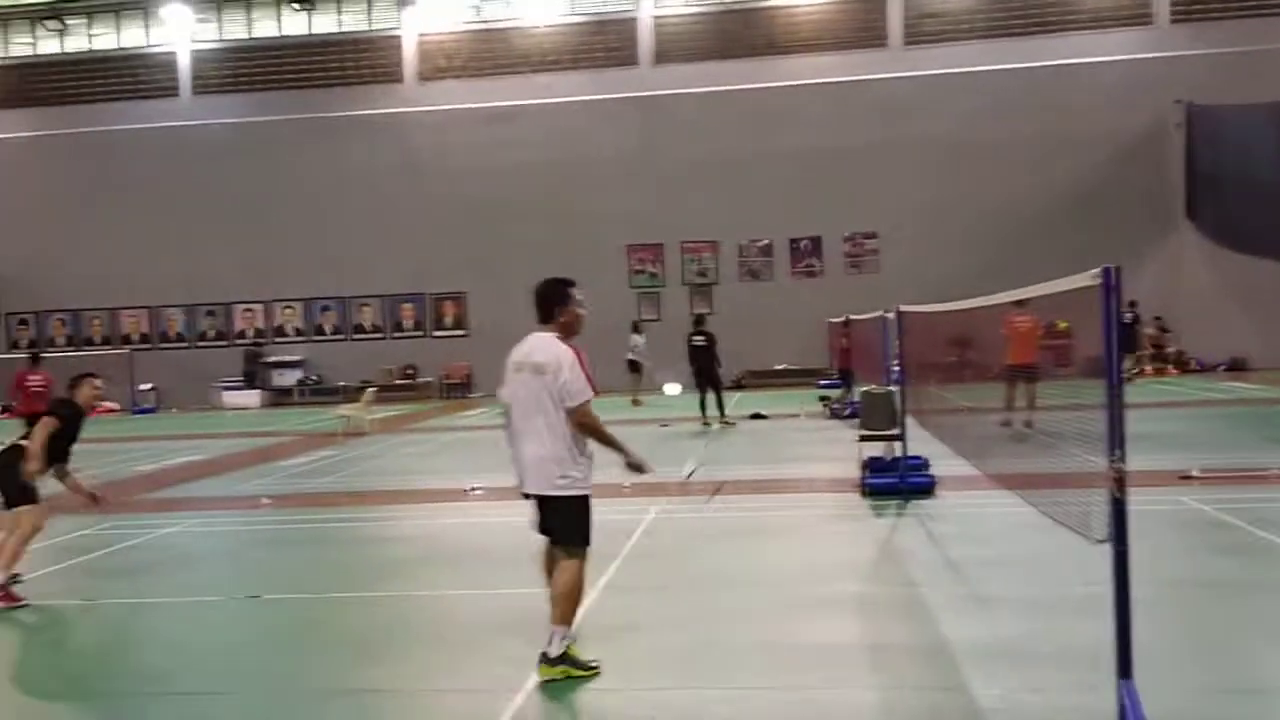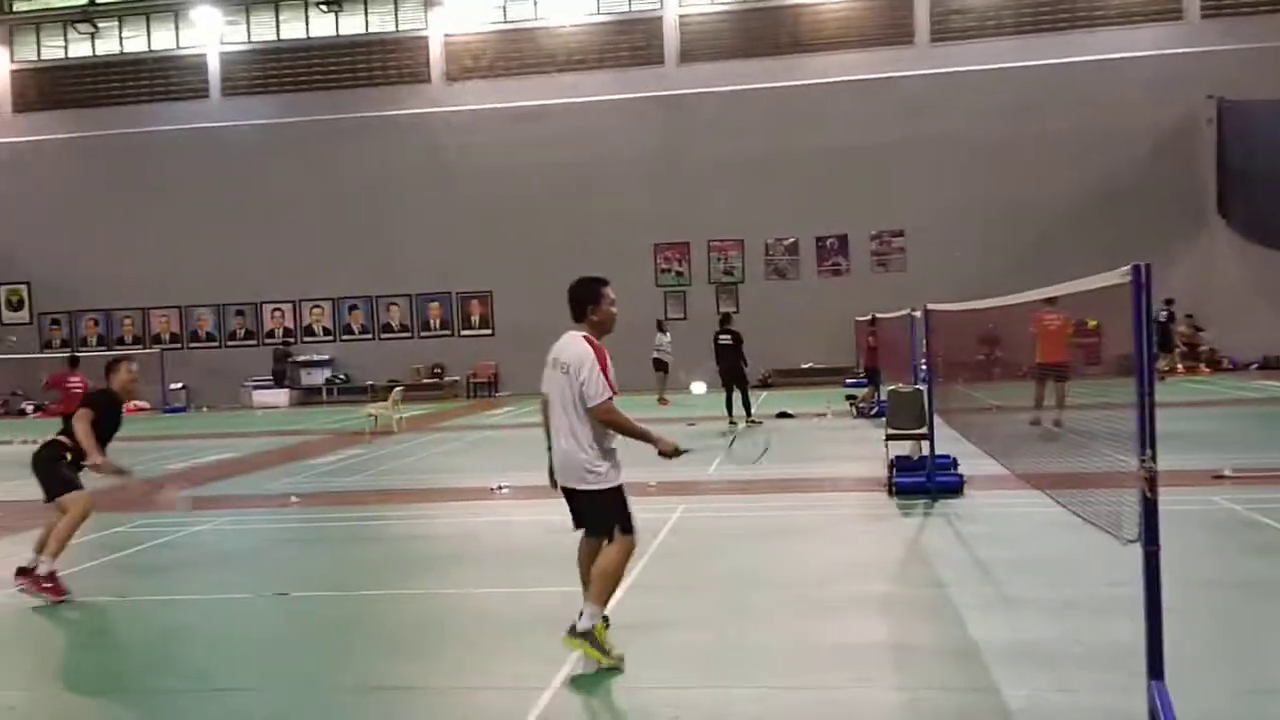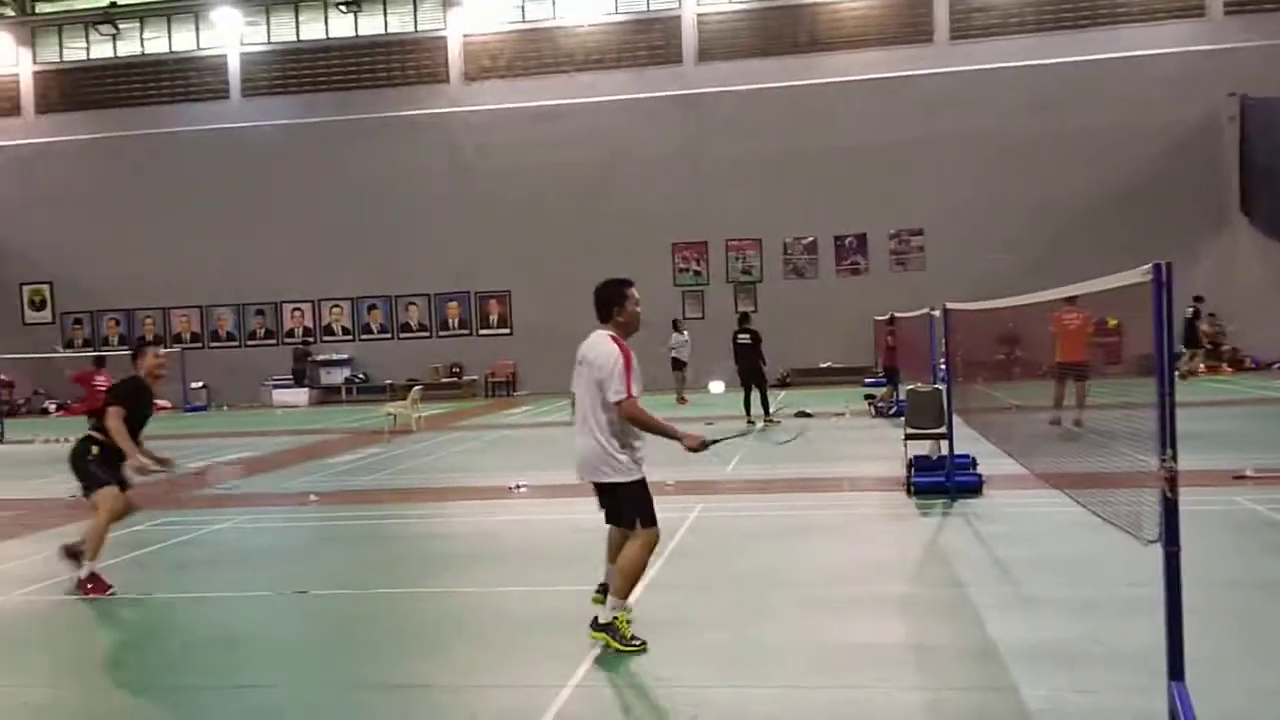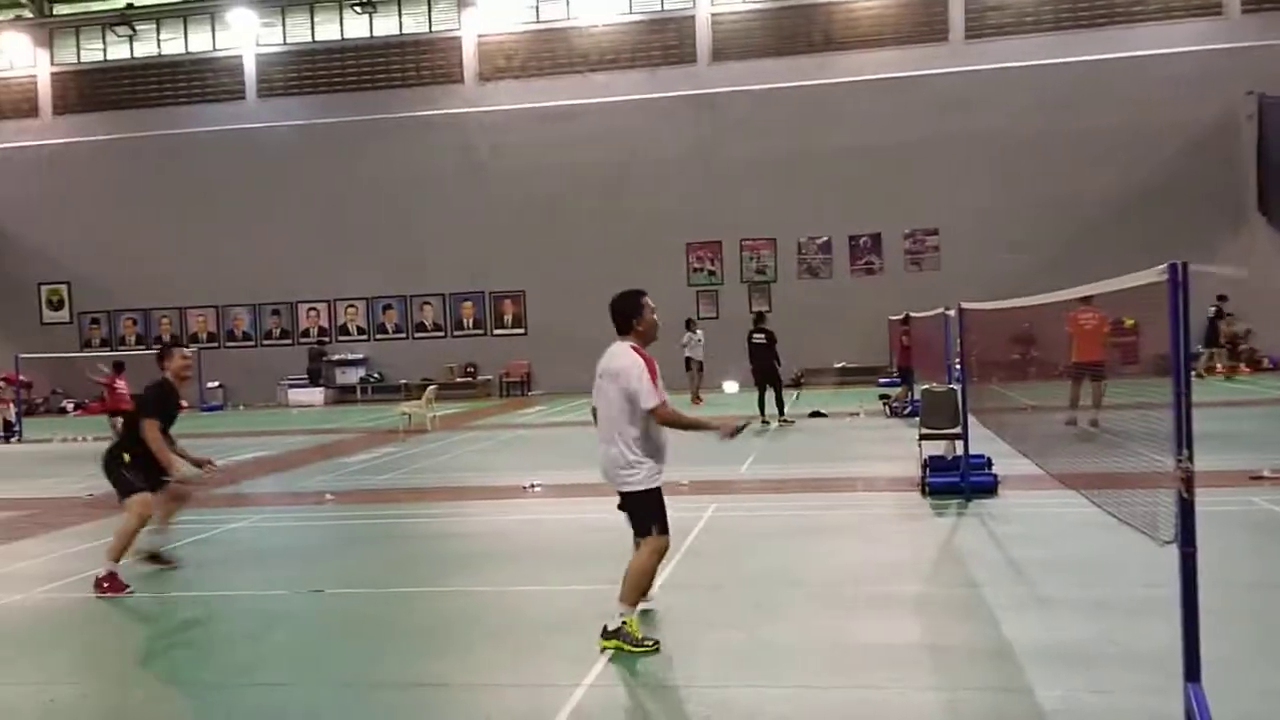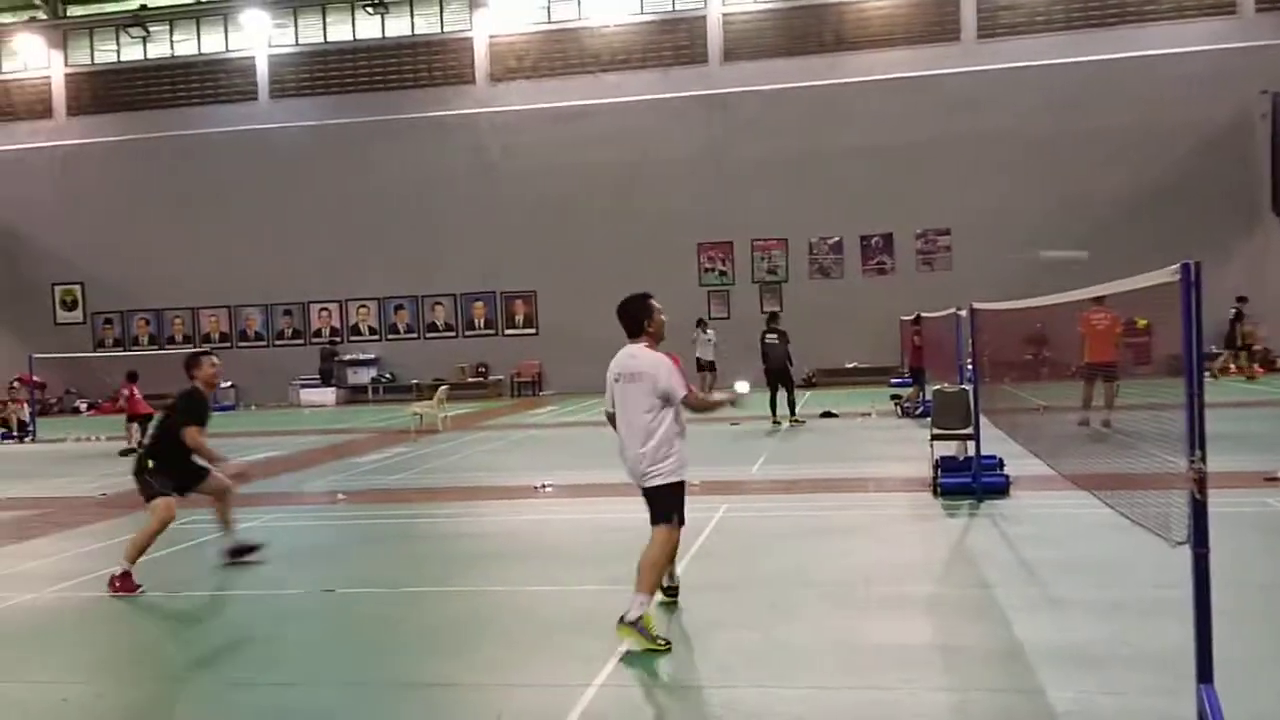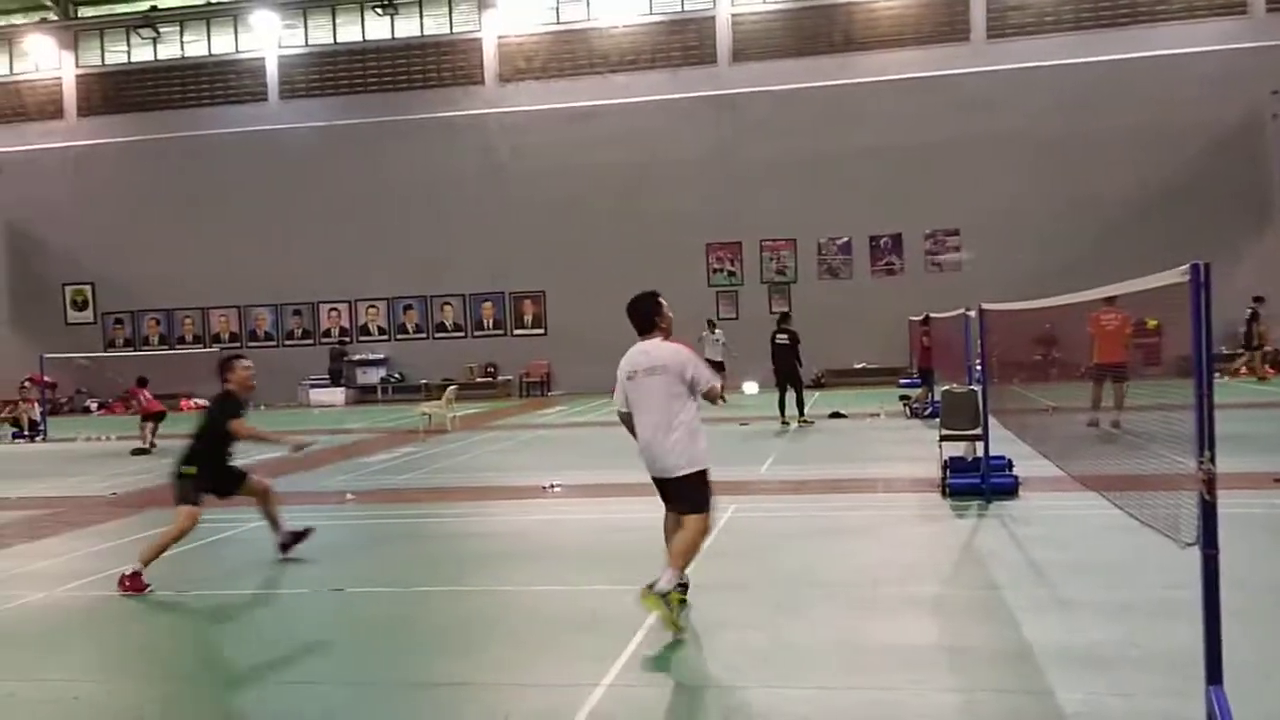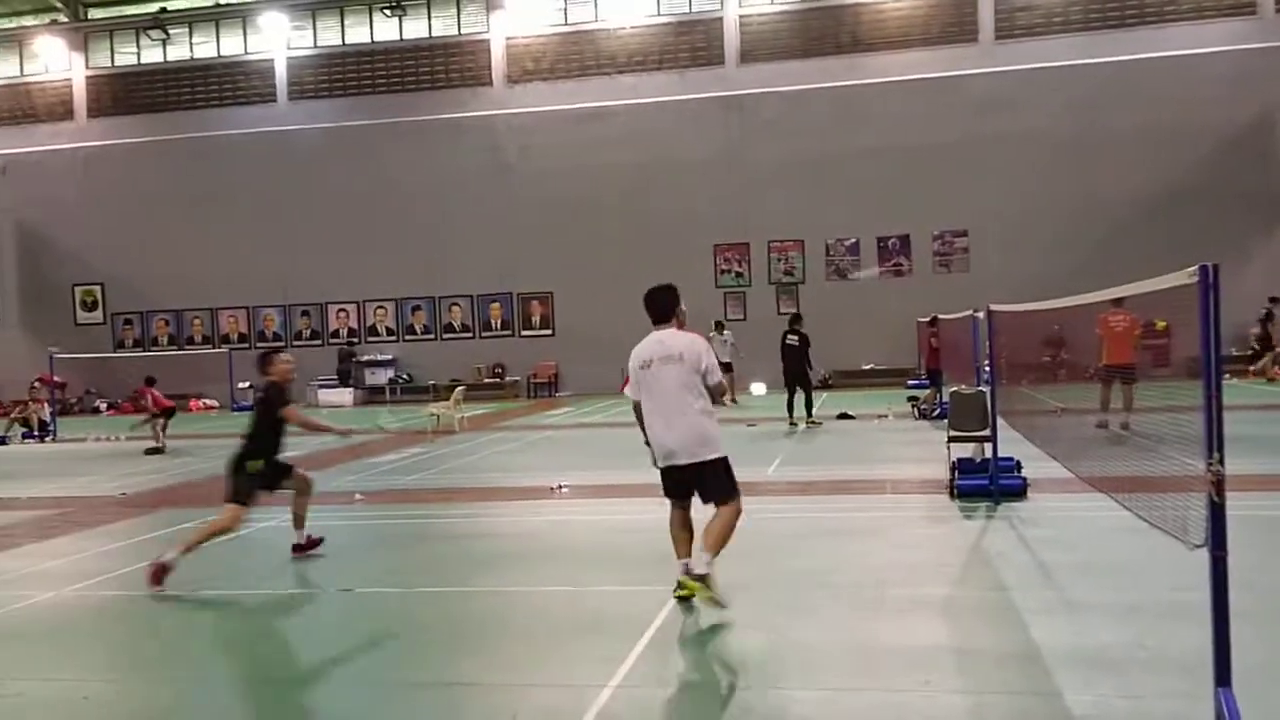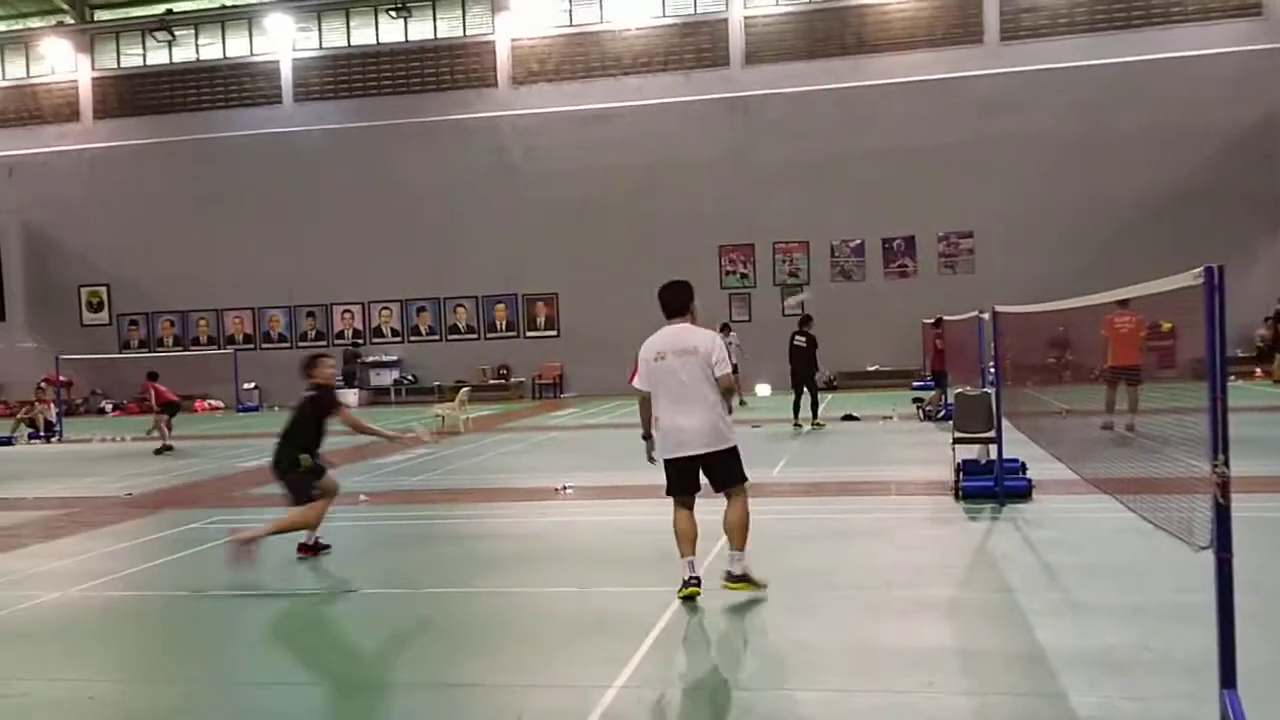
dt=0.1s
person 1, frame 1
left shoulder: (519, 353)
right shoulder: (563, 353)
left elbow: (509, 415)
right elbow: (582, 417)
right wrist: (623, 452)
left hip: (532, 471)
right hip: (564, 474)
left knee: (557, 545)
right knee: (574, 558)
left ankle: (559, 630)
right ankle: (556, 652)
person 1, frame 2
left shoulder: (559, 349)
right shoulder: (589, 352)
left elbow: (547, 406)
right elbow: (605, 414)
left wrist: (553, 453)
right wrist: (655, 441)
left hip: (567, 463)
right hip: (592, 466)
left knee: (594, 534)
right knee: (621, 541)
left ankle: (591, 614)
right ankle: (586, 626)
person 1, frame 3
left shoulder: (590, 346)
right shoulder: (615, 351)
left elbow: (580, 403)
right elbow: (627, 411)
right wrist: (680, 436)
left hip: (595, 457)
right hip: (616, 461)
left knee: (623, 528)
right knee: (644, 536)
left ankle: (609, 587)
right ankle: (608, 618)
person 1, frame 4
left shoulder: (609, 358)
right shoulder: (638, 362)
left elbow: (598, 412)
right elbow: (663, 416)
right wrist: (715, 426)
left hip: (619, 462)
right hip: (638, 467)
left knee: (647, 531)
right knee: (655, 541)
left ankle: (637, 589)
right ankle: (618, 625)
person 1, frame 5
left shoulder: (617, 364)
right shoulder: (657, 361)
left elbow: (612, 416)
right elbow: (696, 403)
right wrist: (725, 398)
left hip: (640, 461)
right hip: (662, 463)
left knee: (667, 519)
right knee: (665, 535)
left ankle: (669, 582)
right ankle: (635, 616)
person 1, frame 6
left shoulder: (627, 362)
right shoulder: (678, 353)
left elbow: (625, 416)
right elbow: (712, 393)
right wrist: (717, 386)
left hip: (654, 455)
right hip: (685, 455)
left knee: (676, 512)
right knee: (697, 522)
left ankle: (674, 581)
right ankle: (663, 587)
person 1, frame 7
left shoulder: (639, 353)
right shoulder: (694, 343)
left elbow: (637, 406)
right elbow: (719, 390)
left wrist: (650, 440)
right wrist: (706, 399)
left hip: (665, 447)
right hip: (701, 444)
left knee: (679, 507)
right knee: (729, 508)
left ankle: (685, 575)
right ankle: (699, 571)
person 1, frame 8
left shoulder: (649, 346)
right shoulder: (708, 338)
left elbow: (644, 398)
right elbow: (727, 385)
left wrist: (648, 435)
right wrist: (725, 406)
left hip: (672, 442)
right hip: (714, 435)
left knee: (683, 505)
right knee: (736, 496)
left ankle: (690, 575)
right ankle: (737, 571)
person 2, frame 1
left shoulder: (75, 416)
right shoulder: (69, 409)
left elbow: (61, 471)
right elbow: (42, 429)
left wrist: (84, 492)
right wrist: (34, 460)
left knee: (25, 523)
right knee: (33, 522)
person 2, frame 2
left shoulder: (115, 409)
right shoulder: (102, 397)
right elbow: (80, 420)
left wrist: (112, 468)
right wrist: (94, 455)
left hip: (63, 462)
right hip: (54, 458)
left knee: (64, 516)
right knee: (81, 506)
left ankle: (29, 568)
right ankle: (44, 575)
person 2, frame 3
left shoulder: (146, 395)
right shoulder: (130, 386)
right elbow: (112, 420)
left wrist: (153, 458)
right wrist: (133, 456)
left hip: (107, 456)
right hip: (91, 452)
left knee: (125, 507)
right knee: (111, 505)
left ankle: (77, 549)
right ankle: (87, 574)
person 2, frame 4
left shoulder: (172, 393)
right shoulder: (158, 391)
right elbow: (149, 432)
left wrist: (192, 459)
right wrist: (172, 468)
left hip: (144, 460)
right hip: (124, 460)
left knee: (179, 494)
right knee: (143, 510)
left ankle: (155, 548)
right ankle: (106, 575)
person 2, frame 5
left shoulder: (201, 400)
right shoulder: (190, 399)
right elbow: (193, 439)
right wrist: (225, 464)
left hip: (177, 464)
right hip: (153, 466)
left knee: (224, 488)
right knee: (165, 513)
left ankle: (232, 546)
right ankle: (121, 575)
person 2, frame 6
left shoulder: (235, 401)
right shoulder: (225, 401)
right elbow: (242, 431)
right wrist: (285, 440)
left hip: (216, 468)
right hip: (192, 471)
left knee: (264, 489)
right knee: (186, 521)
left ankle: (283, 538)
right ankle: (132, 573)
person 2, frame 7
left shoulder: (274, 392)
right shoulder: (275, 390)
right elbow: (298, 419)
right wrist: (334, 430)
left hip: (263, 462)
right hip: (251, 465)
left knee: (304, 483)
right knee: (229, 520)
left ankle: (300, 541)
right ankle: (165, 562)
person 2, frame 8
left shoulder: (313, 397)
right shoulder: (323, 392)
right elbow: (353, 423)
right wrist: (391, 436)
left hip: (295, 458)
right hip: (294, 460)
left knee: (330, 488)
right knee: (313, 514)
left ankle: (308, 543)
right ankle: (247, 537)
